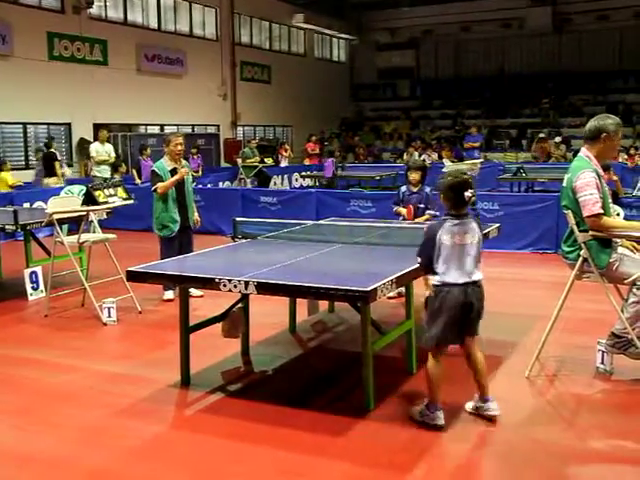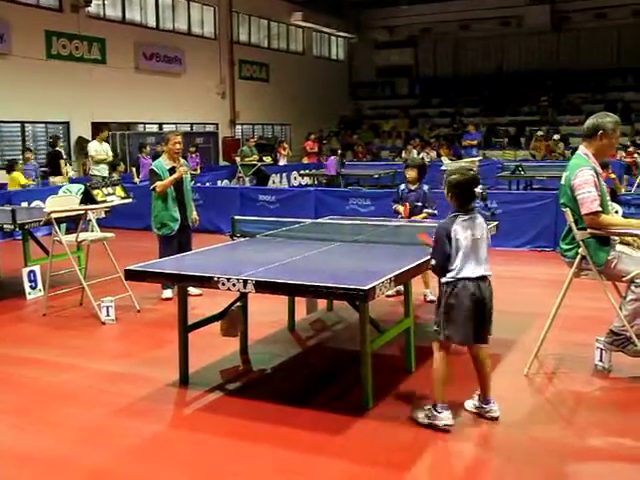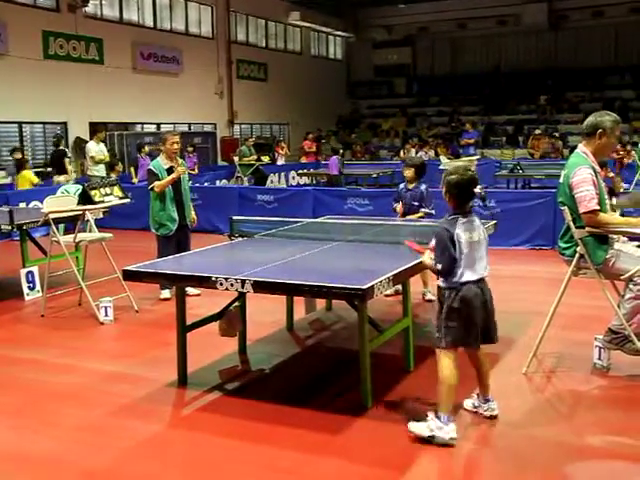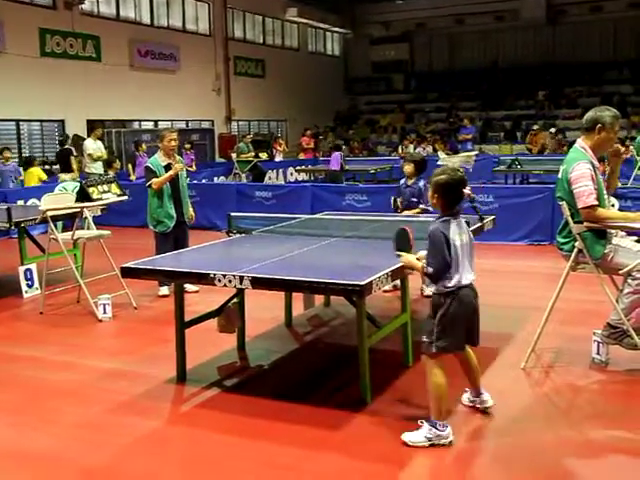
dt=0.2s
person 1, frame 1
left shoulder: (437, 229)
right shoulder: (476, 226)
left elbow: (425, 266)
left hip: (446, 293)
right hip: (472, 290)
left knee: (434, 351)
right knee: (471, 345)
left ankle: (433, 410)
right ankle: (485, 401)
person 1, frame 2
left shoulder: (447, 226)
right shoulder: (481, 222)
left elbow: (438, 267)
left wrist: (434, 256)
left hip: (456, 289)
right hip: (482, 286)
left knee: (441, 348)
right knee: (477, 347)
left ankle: (440, 411)
right ankle: (486, 403)
person 1, frame 3
left shoulder: (446, 228)
right shoulder: (477, 222)
left elbow: (444, 269)
left wrist: (429, 259)
left hip: (457, 294)
right hip: (479, 289)
left knee: (445, 354)
right knee: (474, 348)
left ankle: (443, 422)
right ankle: (485, 401)
person 1, frame 4
left shoulder: (438, 230)
right shoulder: (462, 224)
left elbow: (436, 273)
left wrist: (413, 263)
right wrist: (429, 256)
left hip: (449, 298)
right hip: (467, 292)
left knee: (433, 359)
right knee: (461, 348)
left ankle: (437, 428)
right ankle: (479, 395)
person 2, frame 1
left shoulder: (589, 167)
right shoulder: (586, 172)
right elbow: (595, 221)
left hip: (596, 246)
right hip: (590, 252)
right ankle: (620, 338)
person 2, frame 2
left shoulder: (588, 165)
right shoulder: (584, 171)
right elbow: (593, 218)
left hip: (596, 244)
right hip: (588, 249)
right ankle: (619, 335)
person 2, frame 3
left shoulder: (587, 163)
right shoulder: (583, 169)
right elbow: (591, 217)
left hip: (595, 242)
right hip: (586, 248)
right ankle: (617, 334)
person 2, frame 4
left shoulder: (586, 158)
right shoulder: (581, 164)
left elbow: (604, 192)
right elbow: (589, 212)
left wrist: (614, 166)
left hip: (594, 237)
right hip: (585, 243)
right ankle: (615, 329)
person 3, frame 1
left shoulder: (186, 165)
right shoulder: (158, 168)
right elbow: (160, 189)
left wrist: (194, 212)
right wrist: (177, 177)
left hip: (186, 218)
right hip: (169, 218)
left knee: (187, 253)
right knee: (169, 255)
right ankle: (168, 288)
person 3, frame 2
left shoulder: (184, 164)
right shoulder: (157, 166)
right elbow: (159, 188)
left wrist: (193, 211)
right wrist: (176, 175)
left hip: (184, 216)
right hip: (167, 217)
left knee: (186, 252)
right knee: (168, 254)
right ankle: (167, 287)
person 3, frame 3
left shoulder: (182, 164)
right shoulder: (155, 166)
right elbow: (157, 188)
left wrist: (191, 210)
right wrist: (174, 175)
left hip: (183, 216)
right hip: (166, 217)
left knee: (184, 252)
right knee: (166, 254)
right ankle: (165, 287)
person 3, frame 4
left shoulder: (179, 161)
right shoulder: (152, 163)
right elbow: (154, 185)
left wrist: (189, 207)
right wrist: (171, 172)
left hip: (181, 213)
right hip: (163, 214)
left knee: (182, 249)
right knee: (164, 251)
right ankle: (164, 284)
person 4, frame 1
left shoulder: (426, 191)
right shoulder: (402, 190)
left elbow: (431, 212)
right elbow: (395, 208)
left wrist: (422, 219)
right wrist: (401, 210)
right ankle: (402, 288)
person 4, frame 2
left shoulder: (424, 189)
right shoulder: (401, 188)
left elbow: (429, 210)
right elbow: (394, 205)
left wrist: (419, 217)
right wrist: (399, 208)
left ankle: (427, 290)
right ankle: (401, 286)
person 4, frame 3
left shoulder: (422, 189)
right shoulder: (401, 187)
left elbow: (426, 210)
right elbow: (396, 203)
left wrist: (414, 217)
right wrist: (397, 207)
left ankle: (426, 289)
right ankle: (400, 285)
person 4, frame 4
left shoulder: (421, 185)
right shoulder: (402, 182)
left elbow: (425, 207)
left wrist: (411, 212)
right wrist: (398, 203)
left ankle: (425, 284)
right ankle: (398, 281)
